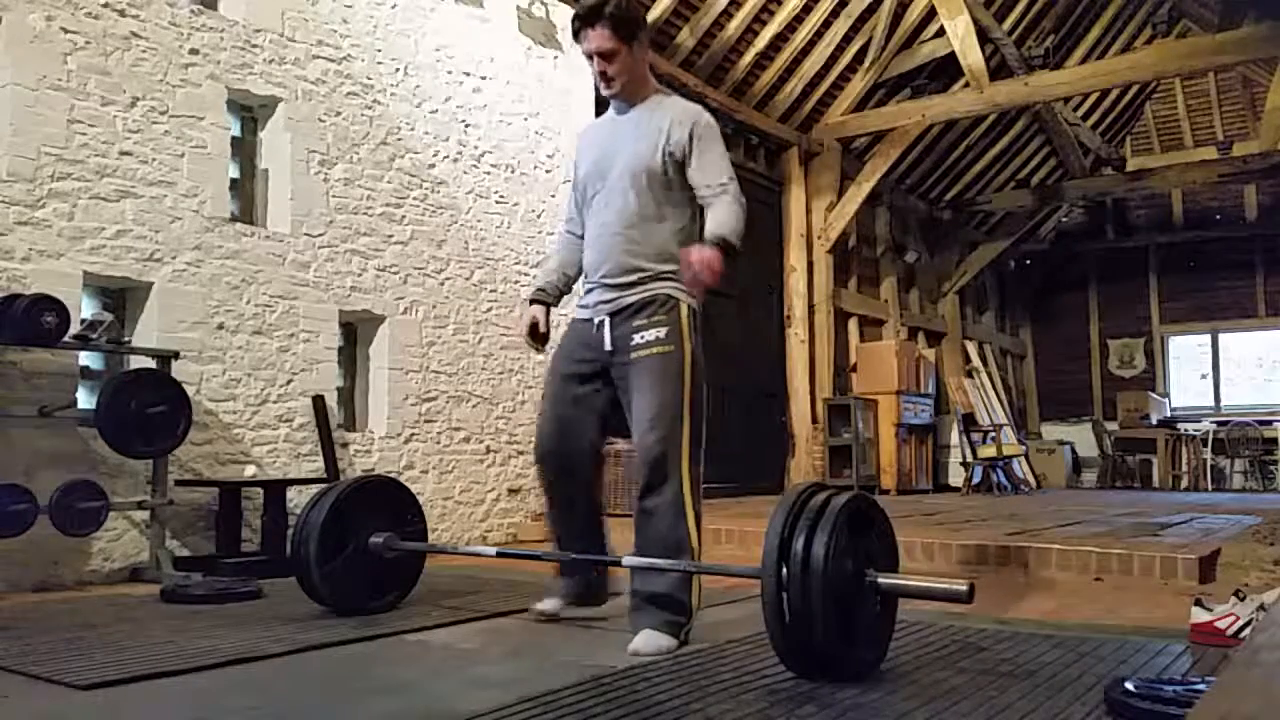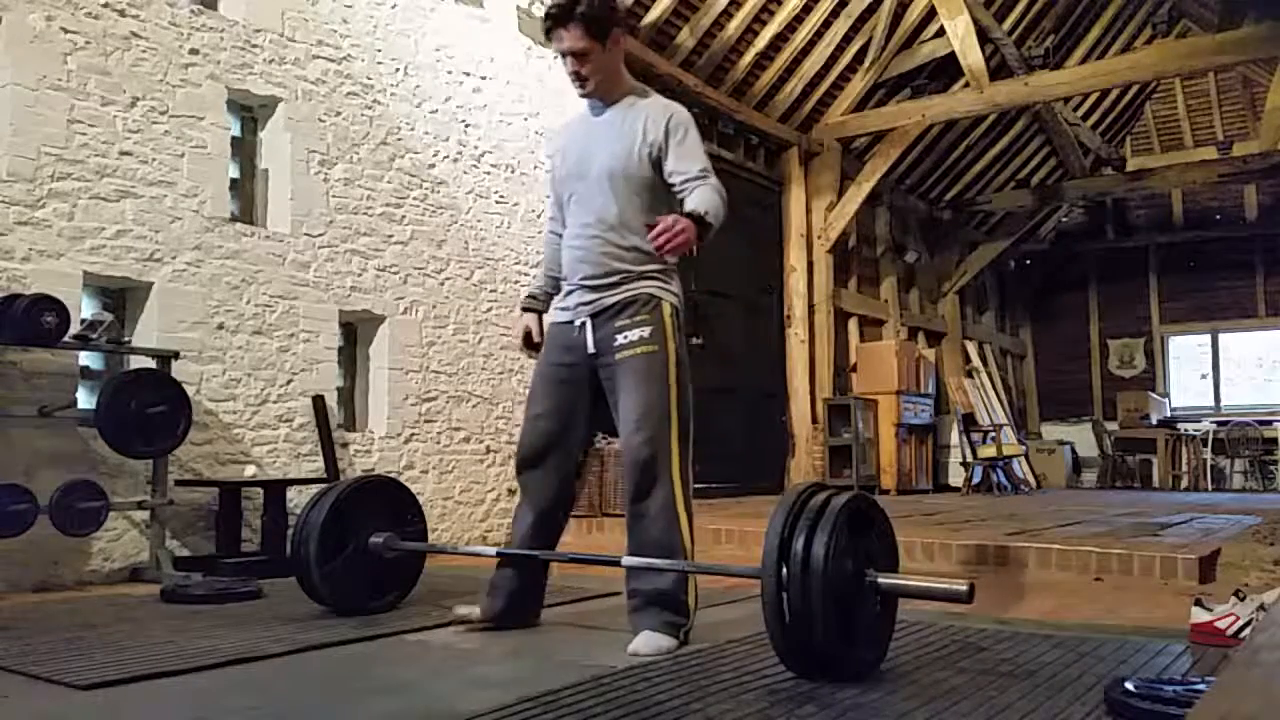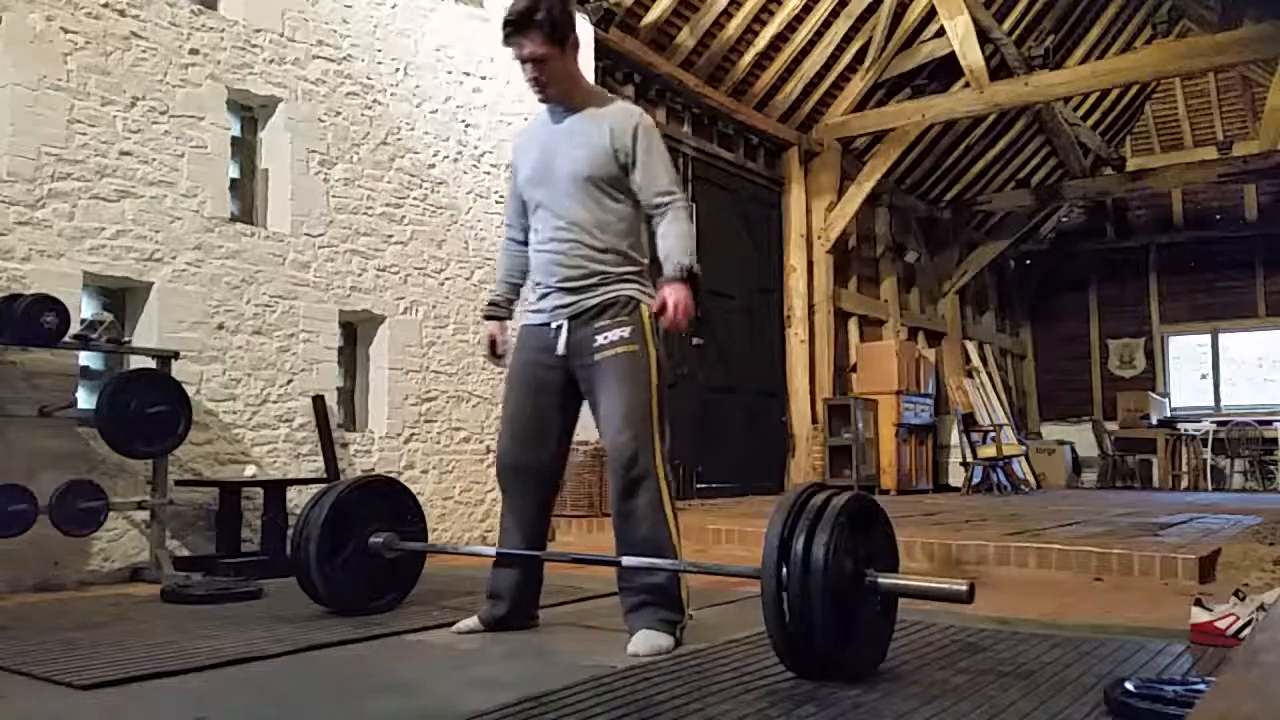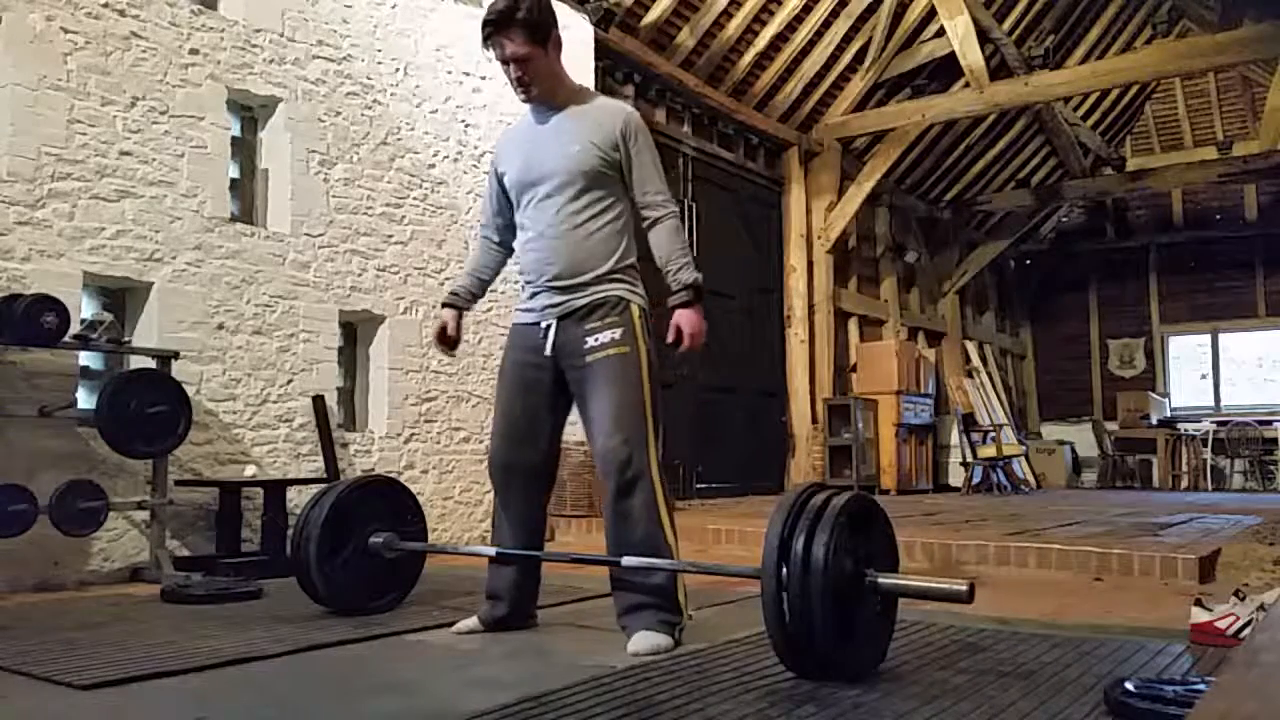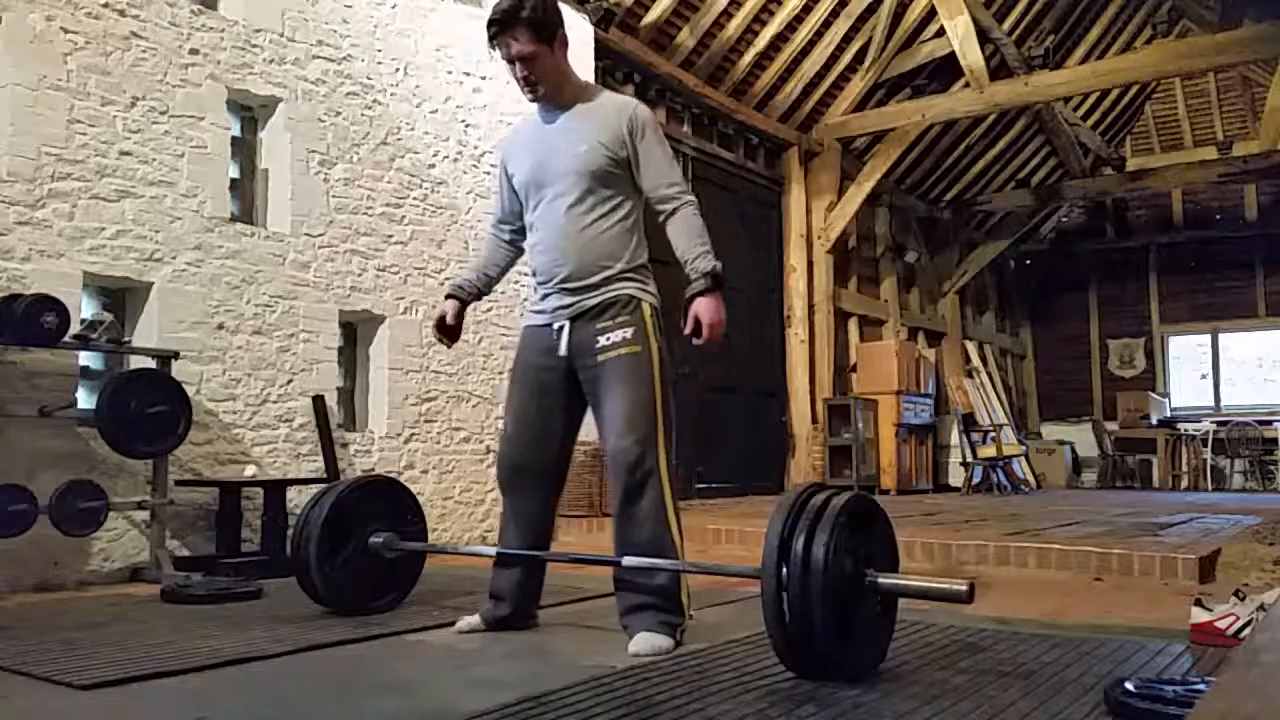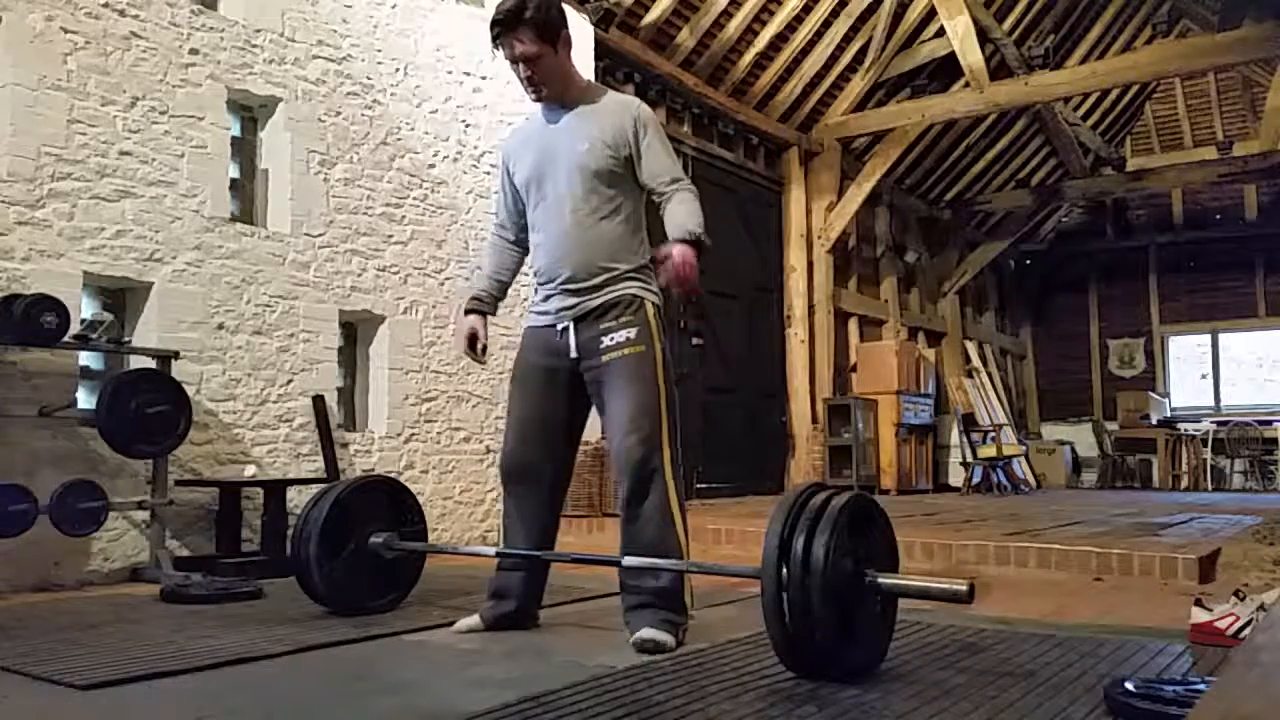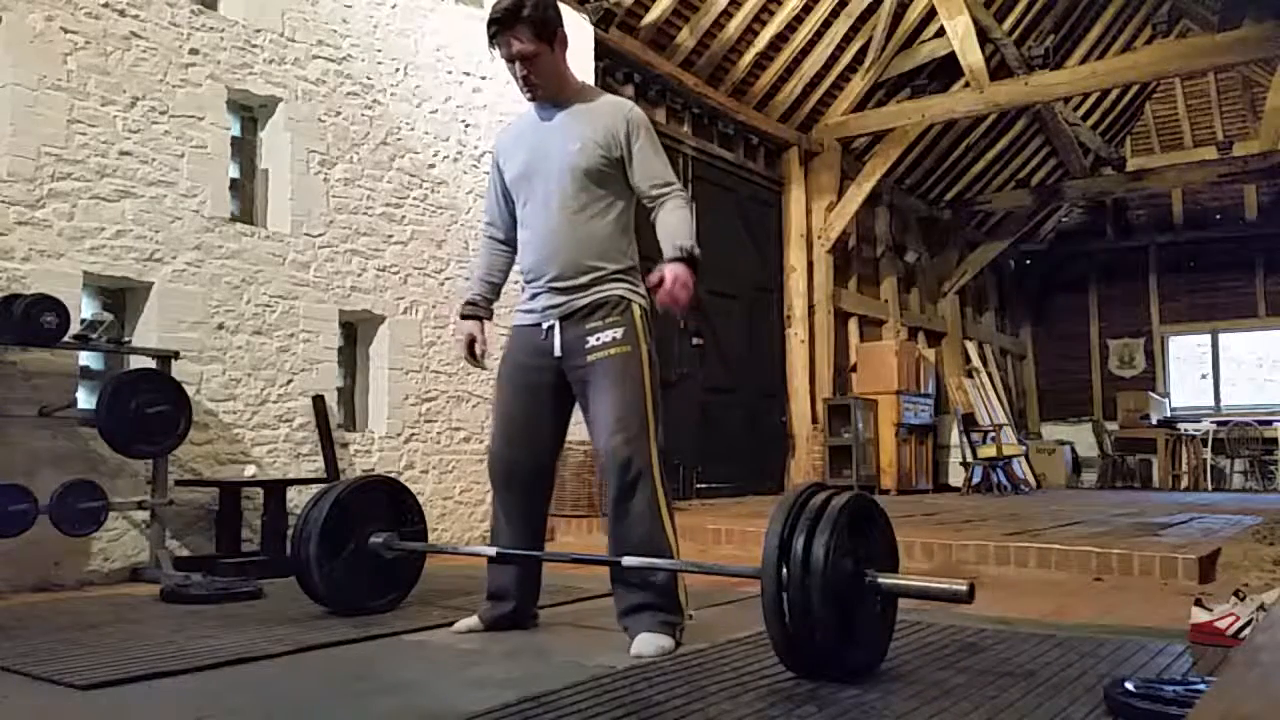
dt=0.2s
person 1, frame 1
left shoulder: (685, 120)
right shoulder: (589, 138)
left elbow: (723, 198)
left wrist: (716, 244)
right wrist: (543, 294)
left hip: (655, 310)
right hip: (587, 315)
left knee: (658, 457)
right knee: (559, 449)
left ankle: (662, 612)
right ankle: (583, 578)
person 1, frame 2
left shoulder: (664, 118)
right shoulder: (567, 136)
left elbow: (704, 188)
left wrist: (688, 221)
right wrist: (536, 301)
left hip: (638, 311)
right hip: (569, 319)
left knee: (649, 458)
right knee: (541, 456)
left ankle: (661, 613)
right ankle: (513, 597)
person 1, frame 3
left shoulder: (627, 123)
right shoulder: (527, 142)
left elbow: (669, 207)
left wrist: (680, 277)
right wrist: (498, 308)
left hip: (616, 312)
right hip: (543, 323)
left knee: (632, 456)
right knee: (522, 462)
left ankle: (654, 612)
right ankle: (510, 601)
person 1, frame 4
left shoulder: (616, 120)
right shoulder: (509, 144)
left elbow: (660, 214)
right elbow: (494, 235)
left wrist: (686, 293)
right wrist: (457, 302)
left hip: (606, 312)
right hip: (533, 322)
left knee: (624, 457)
right knee: (514, 463)
left ankle: (651, 611)
right ankle: (509, 601)
person 1, frame 5
left shoulder: (624, 116)
right shoulder: (515, 143)
left elbow: (675, 202)
right elbow: (504, 233)
left wrist: (705, 280)
right wrist: (461, 293)
left hip: (618, 312)
right hip: (545, 323)
left knee: (635, 458)
right knee: (523, 463)
left ankle: (653, 614)
right ankle: (511, 599)
person 1, frame 6
left shoulder: (626, 115)
right shoulder: (517, 143)
left elbow: (675, 189)
right elbow: (508, 236)
left wrist: (686, 242)
right wrist: (479, 304)
left hip: (621, 313)
right hip: (547, 324)
left knee: (641, 458)
right knee: (526, 463)
left ankle: (656, 611)
right ankle: (513, 600)
person 1, frame 7
left shoulder: (618, 117)
right shoulder: (509, 140)
left elbow: (666, 196)
right elbow: (498, 235)
left wrist: (680, 257)
right wrist: (475, 308)
left hip: (607, 312)
right hip: (534, 322)
left knee: (626, 458)
right knee: (514, 464)
left ankle: (652, 613)
right ankle: (510, 600)
